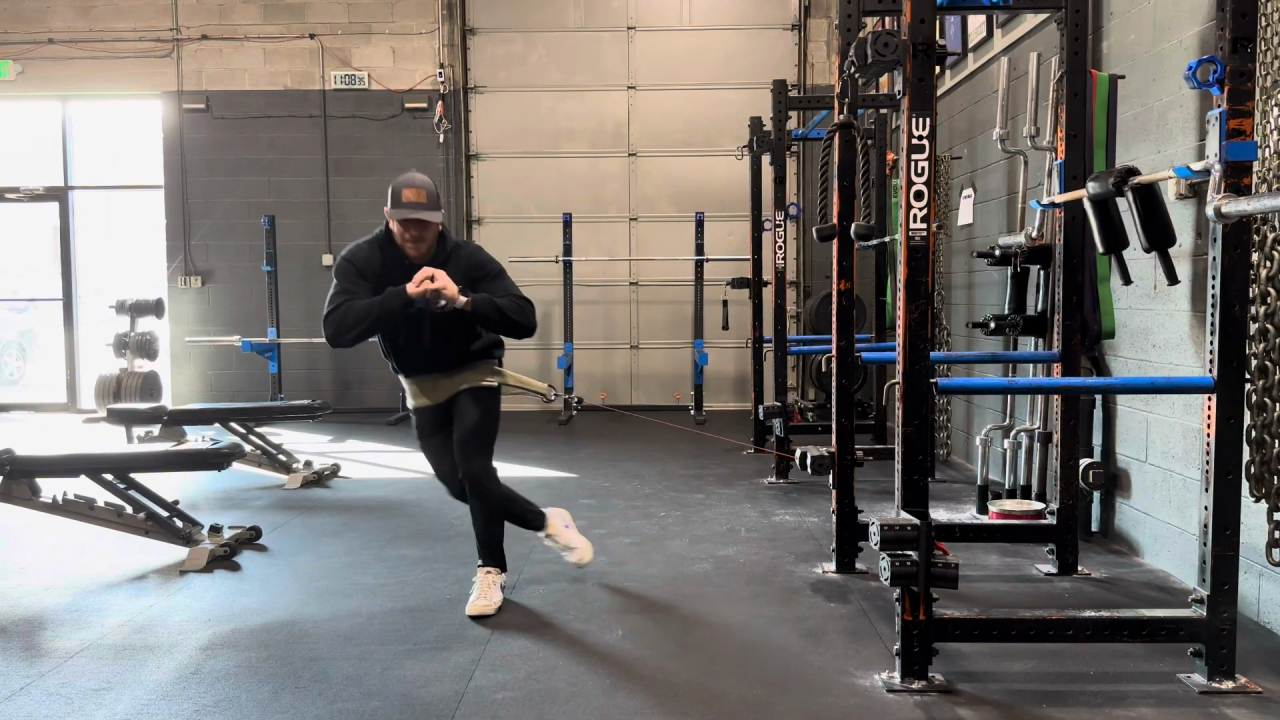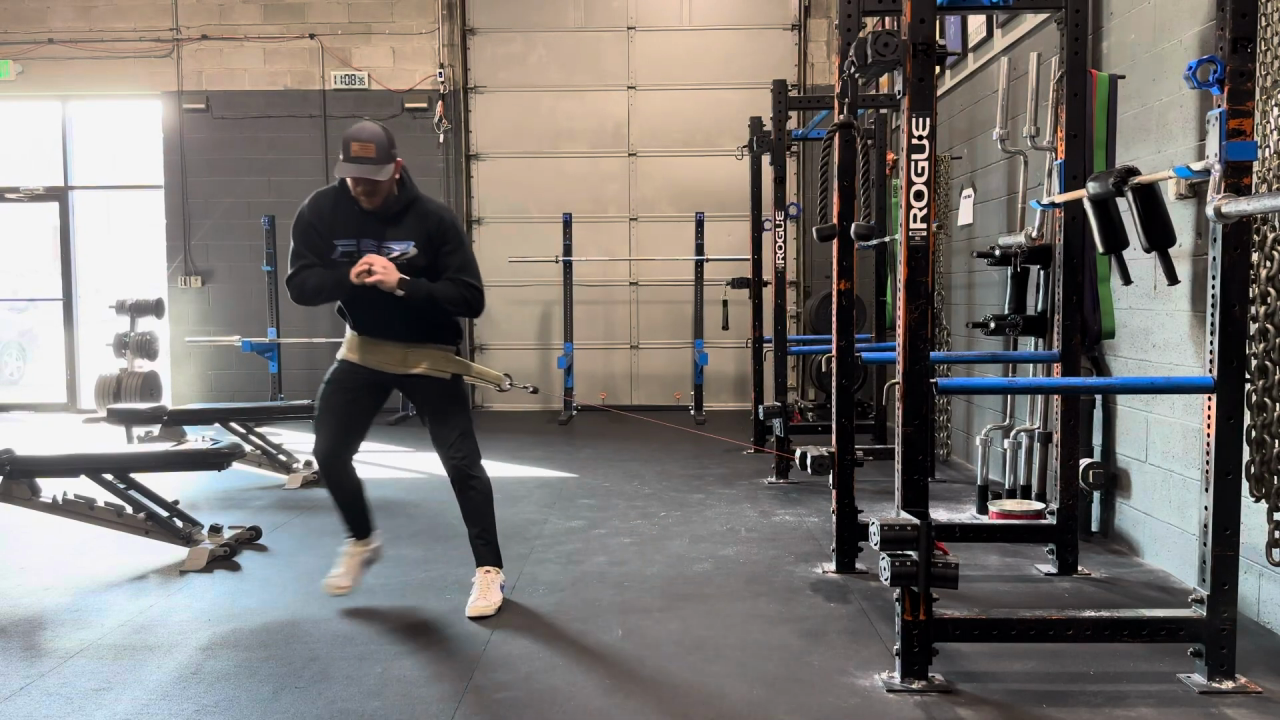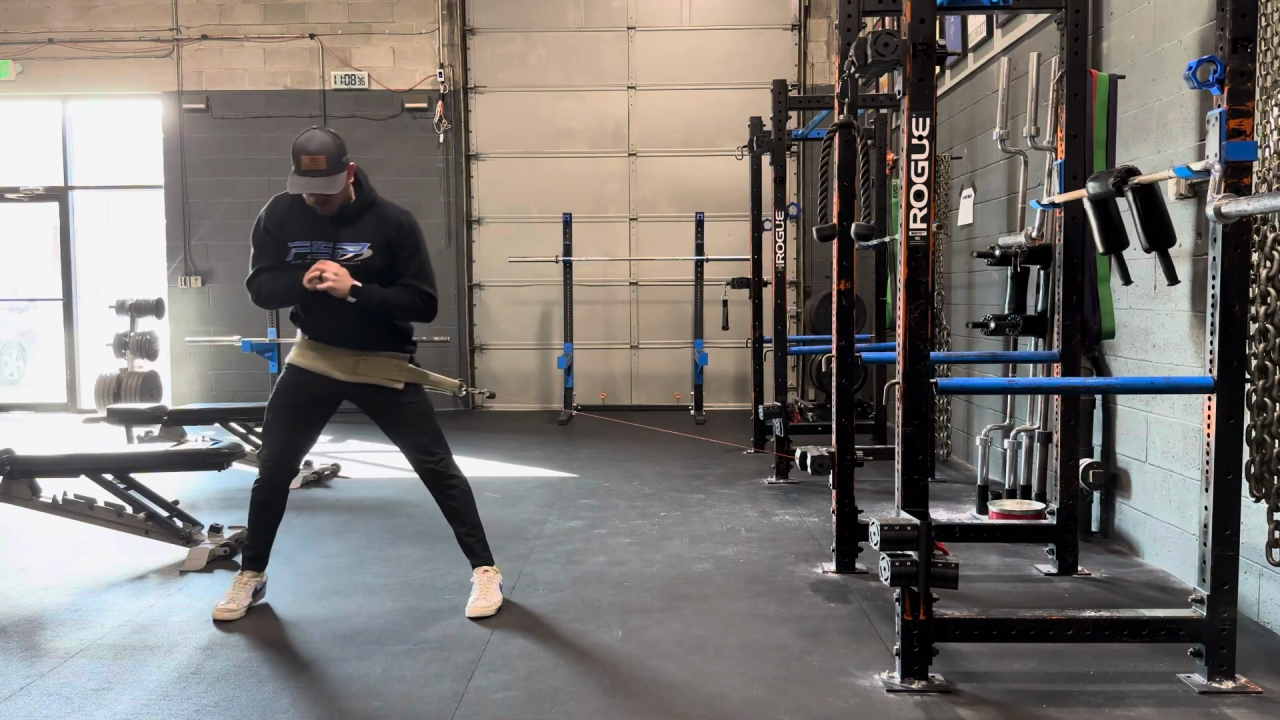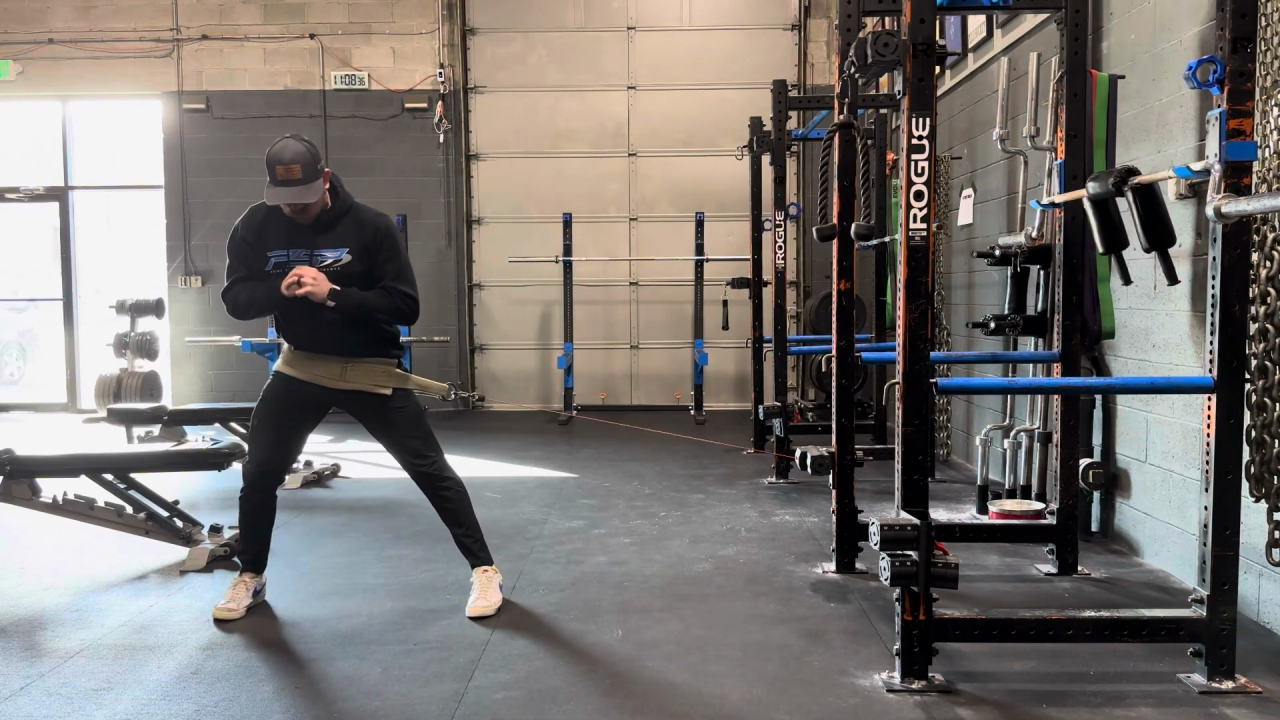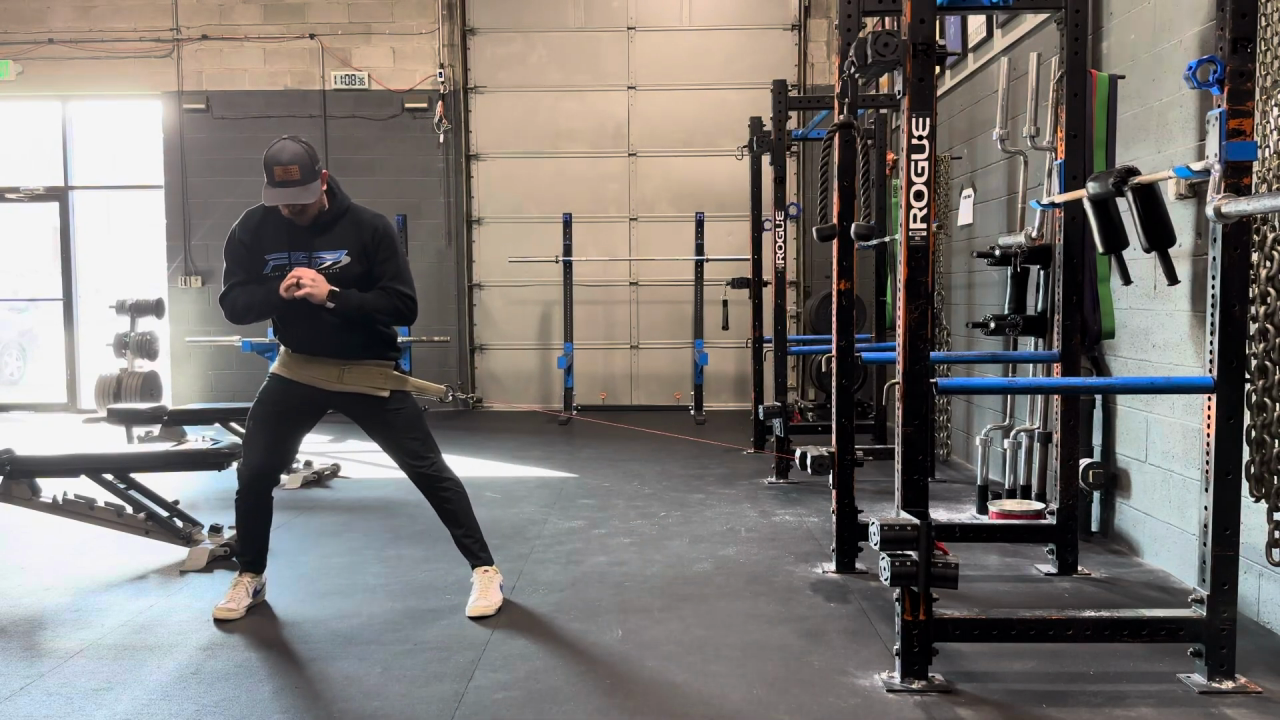
dt=0.2s
person 1, frame 1
left shoulder: (468, 258)
right shoulder: (360, 261)
left elbow: (524, 321)
right elbow: (337, 330)
left wrist: (461, 300)
right wrist: (404, 294)
left hip: (473, 372)
right hip: (422, 386)
left knee: (475, 470)
right knee: (461, 485)
left ankle: (490, 570)
right ankle: (546, 522)
person 1, frame 2
left shoulder: (433, 218)
right shoulder: (320, 211)
left elbow: (470, 298)
right elbow: (300, 285)
left wrist: (401, 284)
right wrist: (348, 277)
left hip: (430, 352)
right hip: (366, 349)
left knee: (461, 460)
right knee: (329, 453)
left ankle: (489, 570)
right ankle: (361, 541)
person 1, frame 3
left shoulder: (392, 222)
right shoulder: (279, 215)
left elbow: (423, 303)
right elbow: (261, 289)
left wrist: (354, 290)
right wrist: (303, 282)
left hip: (384, 361)
right hip: (316, 355)
left knee: (436, 466)
right knee: (273, 467)
left ankle: (485, 571)
right ankle: (251, 576)
person 1, frame 4
left shoulder: (370, 226)
right shoulder: (255, 226)
left elbow: (405, 307)
right elbow: (236, 299)
left wrist: (333, 294)
right wrist: (280, 290)
left hip: (371, 368)
right hip: (301, 365)
left knee: (429, 469)
right knee: (259, 472)
left ankle: (484, 570)
right ankle: (250, 577)
person 1, frame 5
left shoulder: (368, 227)
right shoulder: (252, 230)
left elbow: (403, 307)
right elbow: (234, 305)
left wrist: (332, 296)
right wrist: (278, 293)
left hip: (369, 370)
right hip: (298, 367)
left knee: (428, 470)
right knee: (254, 472)
left ankle: (484, 570)
right ankle: (250, 577)
